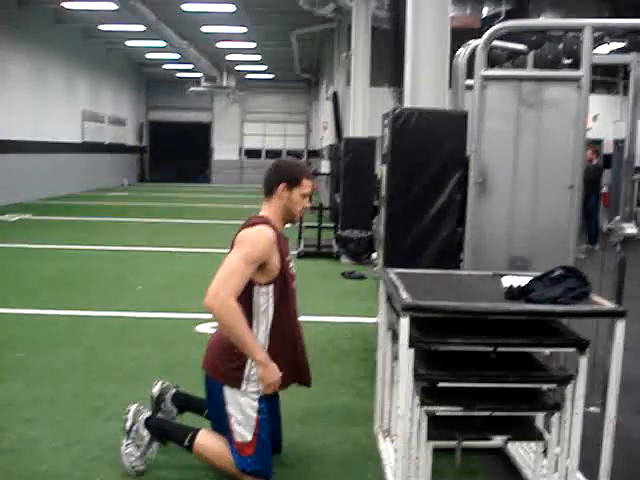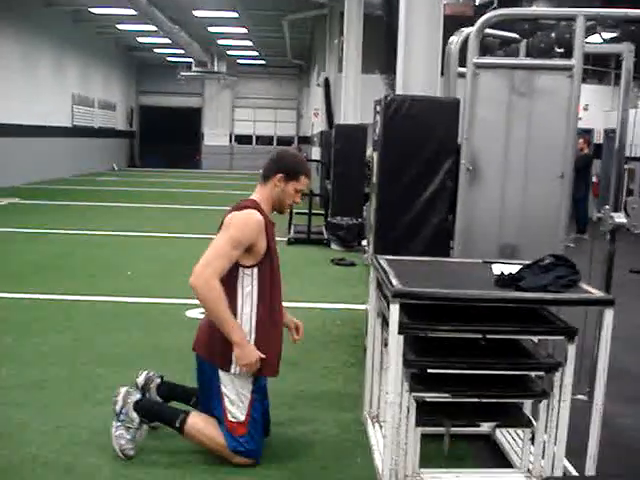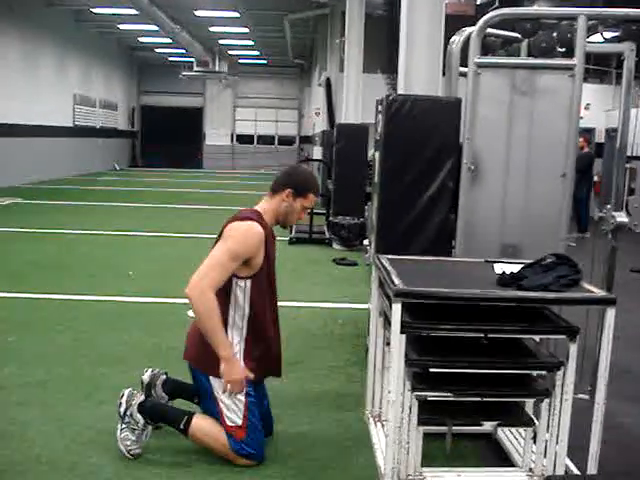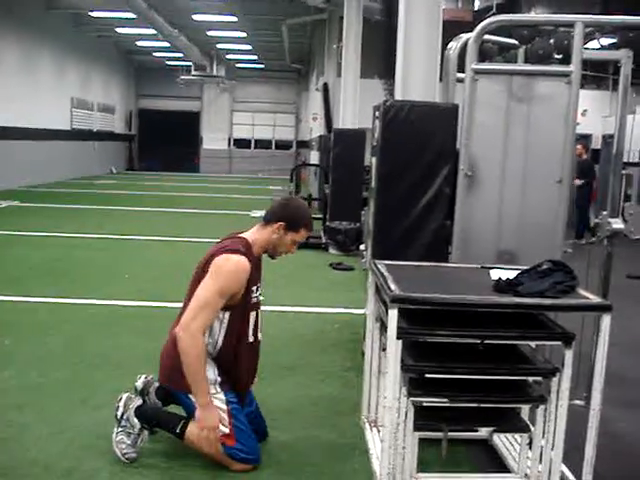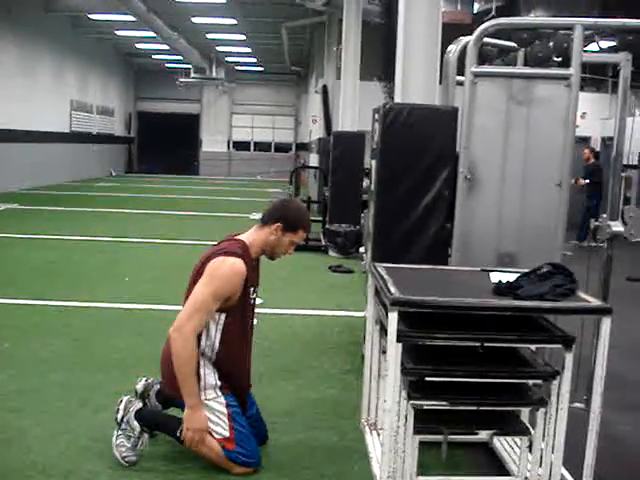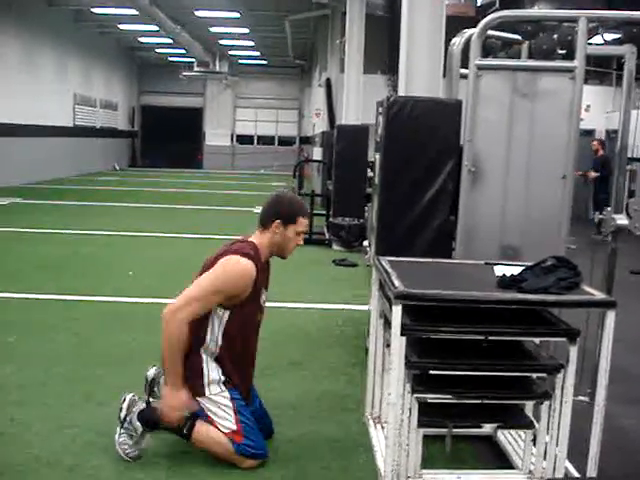
dt=0.4s
person 1, frame 1
left shoulder: (271, 234)
right shoulder: (261, 235)
right elbow: (217, 299)
right wrist: (263, 361)
left hip: (248, 361)
right hip: (239, 368)
left knee: (270, 444)
left ankle: (177, 400)
right ankle: (153, 424)
person 1, frame 2
left shoulder: (260, 219)
right shoulder: (248, 218)
right elbow: (201, 280)
left wrist: (283, 317)
right wrist: (240, 342)
left hip: (237, 346)
right hip: (228, 350)
left knee: (257, 426)
right knee: (245, 452)
left ankle: (160, 390)
right ankle: (142, 407)
person 1, frame 3
left shoulder: (260, 227)
right shoulder: (249, 230)
right elbow: (198, 290)
left wrist: (255, 342)
right wrist: (228, 358)
left hip: (238, 350)
right hip: (220, 354)
left knee: (261, 428)
right knee: (248, 452)
left ankle: (166, 386)
right ankle: (145, 408)
person 1, frame 4
left shoulder: (248, 252)
right shoulder: (235, 262)
right elbow: (188, 330)
left wrist: (245, 372)
right wrist: (205, 406)
left hip: (220, 362)
right hip: (195, 366)
left knee: (257, 432)
right knee: (244, 457)
left ankle: (160, 393)
right ankle: (142, 413)
person 1, frame 5
left shoulder: (246, 254)
right shoulder: (231, 265)
right elbow: (181, 332)
left wrist: (230, 380)
right wrist: (194, 407)
left hip: (218, 366)
right hip: (200, 371)
left knee: (258, 436)
right knee: (245, 461)
left ankle: (159, 396)
right ankle: (141, 416)
person 1, frame 6
left shoulder: (256, 259)
right shoulder: (241, 266)
right elbow: (174, 316)
right wrist: (174, 387)
left hip: (221, 362)
right hip: (200, 367)
left knee: (263, 431)
right knee: (251, 454)
left ankle: (163, 386)
right ankle: (145, 415)
